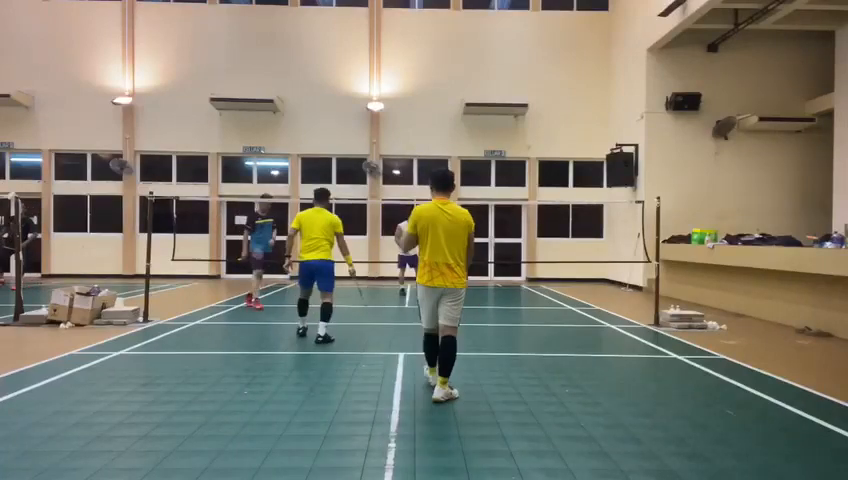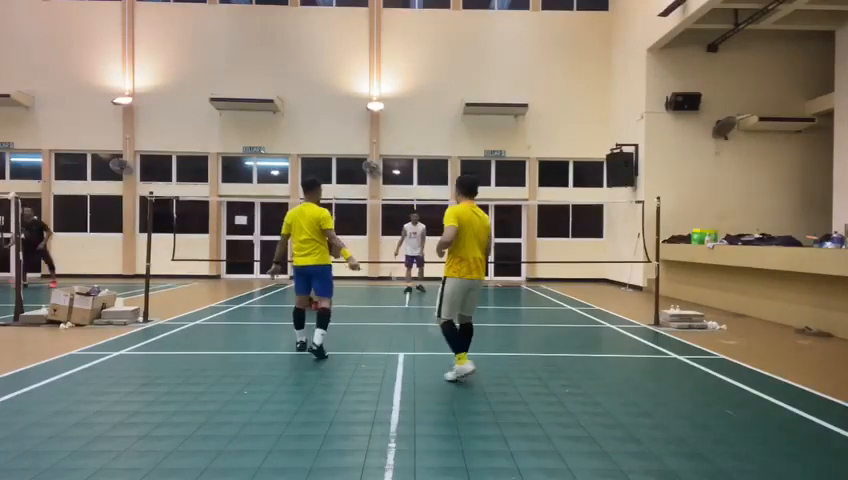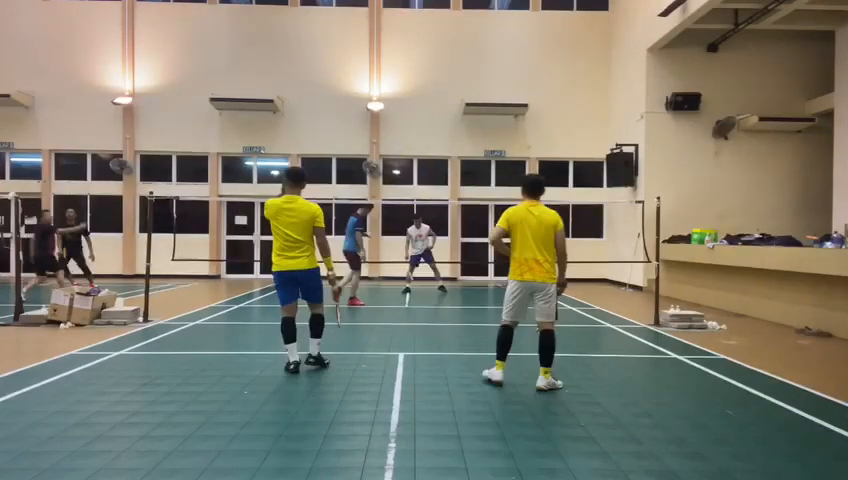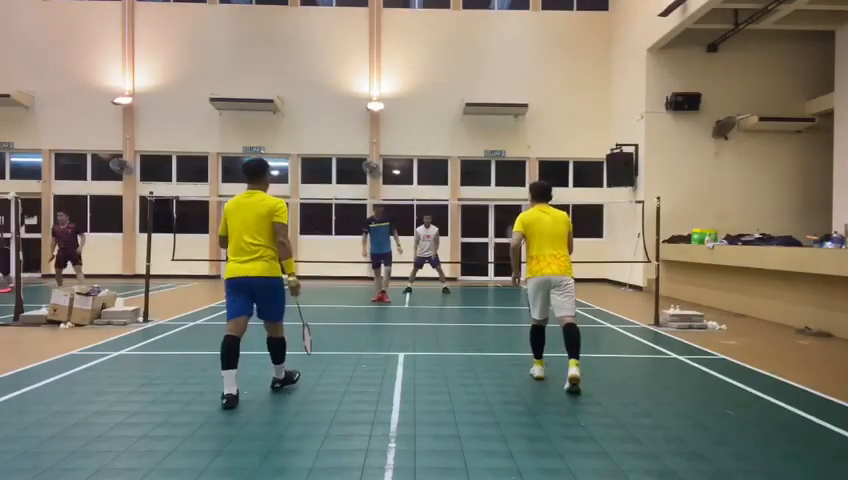
dt=1s
person 1, frame 1
left shoulder: (419, 212)
right shoulder: (464, 215)
left elbow: (405, 246)
right elbow: (469, 251)
left hip: (428, 281)
right hip: (455, 283)
left knee: (430, 330)
right knee: (449, 333)
left ankle: (432, 373)
right ankle: (442, 387)
person 1, frame 2
left shoulder: (454, 211)
right shoulder: (484, 217)
left elbow: (448, 239)
left wrist: (439, 247)
left hip: (456, 274)
right hip: (477, 276)
left knee: (445, 319)
right knee: (466, 320)
left ankle: (463, 361)
right ankle: (463, 362)
person 1, frame 3
left shoulder: (511, 213)
right shoulder: (553, 216)
left elbow: (494, 239)
right elbow: (561, 251)
left wrist: (510, 253)
right wrist: (562, 276)
left hip: (519, 278)
right hip: (546, 279)
left knee: (508, 323)
right knee: (546, 327)
left ankle: (498, 370)
right ankle: (545, 377)
person 1, frame 4
left shoulder: (524, 217)
right shoulder: (564, 217)
left elbow: (514, 245)
left wrist: (515, 270)
left hip: (537, 275)
right hip: (562, 274)
left knee: (538, 321)
right knee: (568, 319)
left ankle: (538, 366)
right ankle: (573, 365)
person 2, frame 1
left shoulder: (301, 216)
right shoulder: (334, 219)
left elbow: (290, 236)
right elbow: (341, 243)
left wrist: (288, 257)
right wrist: (350, 264)
left hip: (305, 261)
right hip: (324, 261)
left knee: (304, 295)
right knee: (327, 297)
left ankle: (302, 327)
right ankle: (321, 333)
person 2, frame 2
left shoulder: (291, 214)
right shoulder: (322, 213)
left elbow: (282, 242)
right elbow: (333, 239)
left wrist: (277, 263)
right wrist: (349, 257)
left hip: (299, 265)
right hip: (320, 264)
left knee: (301, 303)
right knee: (325, 302)
left ankle: (300, 341)
right ankle: (317, 342)
person 2, frame 3
left shoulder: (271, 206)
right shoulder: (313, 209)
right elbow: (321, 241)
left wrist: (283, 194)
right wrist: (330, 269)
left hip: (282, 269)
right hip: (307, 268)
left knee: (288, 313)
right knee: (317, 309)
left ankle: (293, 360)
right ankle: (314, 354)
person 2, frame 4
left shoulder: (230, 206)
right shoulder: (275, 204)
left elbow: (223, 242)
right elbow: (282, 240)
right wrist: (291, 274)
left hip: (235, 275)
right hip: (266, 274)
left knee: (234, 330)
right knee: (275, 327)
left ankle: (229, 391)
right ankle: (280, 376)
